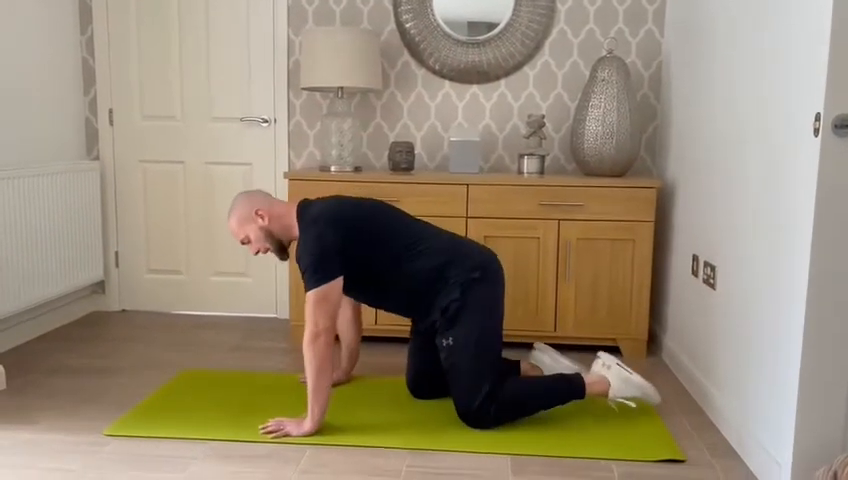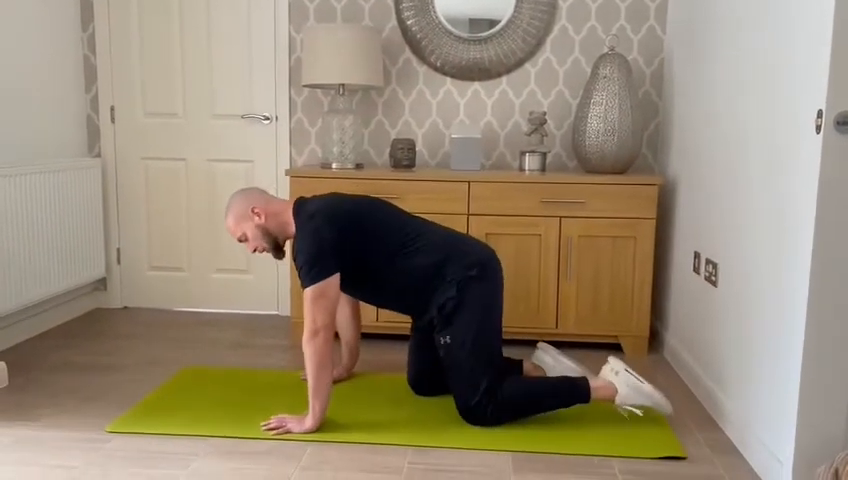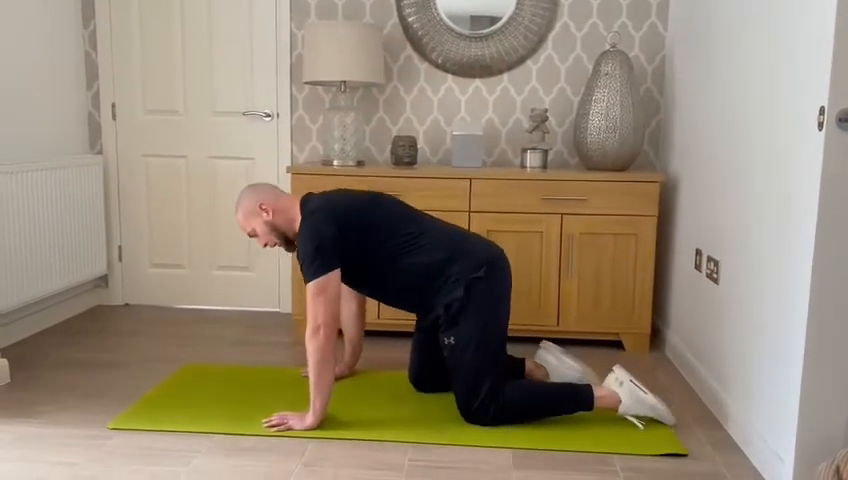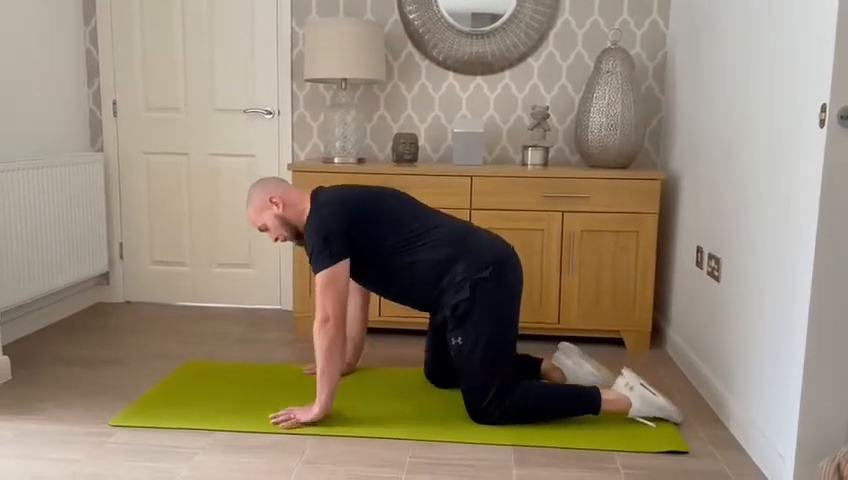
dt=0.2s
person 1, frame 1
left shoulder: (316, 235)
right shoulder: (323, 222)
left elbow: (318, 334)
right elbow: (347, 301)
left wrist: (311, 421)
right wrist: (345, 369)
left hip: (468, 285)
right hip: (448, 289)
left knee: (479, 408)
right knee: (423, 385)
left ankle: (601, 380)
right ankle: (534, 366)
person 1, frame 2
left shoulder: (311, 233)
right shoulder: (321, 220)
left elbow: (317, 332)
right elbow: (346, 298)
left wrist: (313, 418)
right wrist: (346, 366)
left hip: (466, 282)
right hip: (450, 284)
left knee: (479, 404)
right knee: (423, 382)
left ankle: (608, 386)
right ankle: (536, 366)
person 1, frame 3
left shoulder: (315, 229)
right shoulder: (330, 217)
left elbow: (320, 327)
right elbow: (352, 295)
left wrist: (313, 415)
right wrist: (347, 364)
left hip: (472, 282)
right hip: (465, 278)
left knee: (479, 404)
right knee: (424, 378)
left ankle: (613, 395)
right ankle: (539, 367)
person 1, frame 4
left shoulder: (321, 222)
right shoulder: (340, 210)
left elbow: (328, 319)
right elbow: (357, 292)
left wrist: (319, 407)
right wrist: (348, 361)
left hip: (479, 279)
right hip: (483, 268)
left knee: (488, 405)
right knee: (439, 374)
left ankle: (621, 397)
right ankle: (556, 367)
